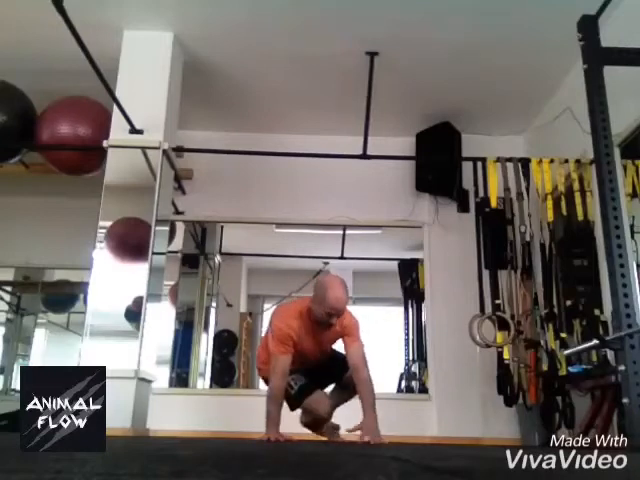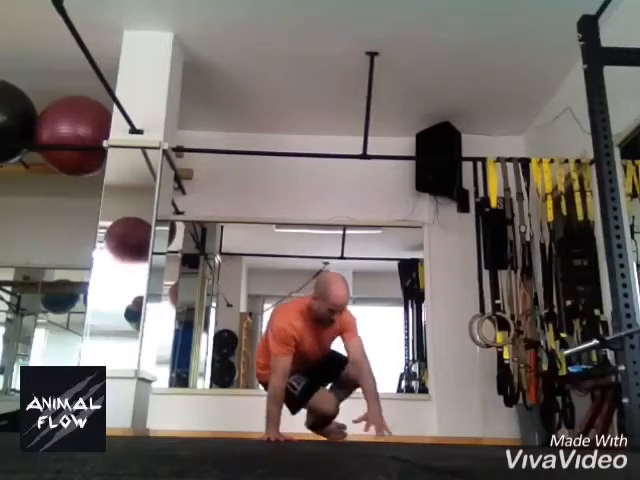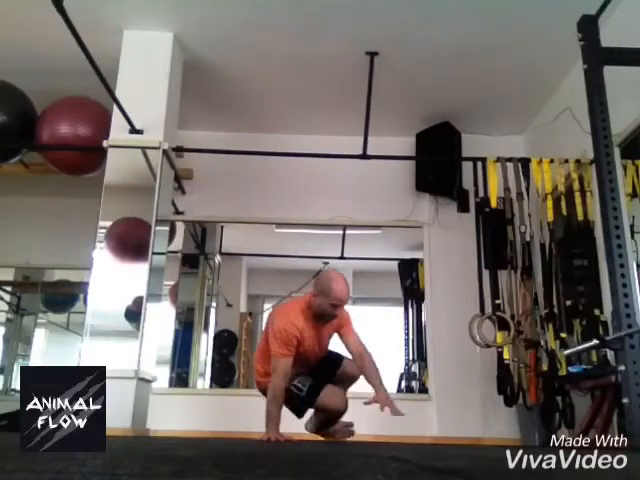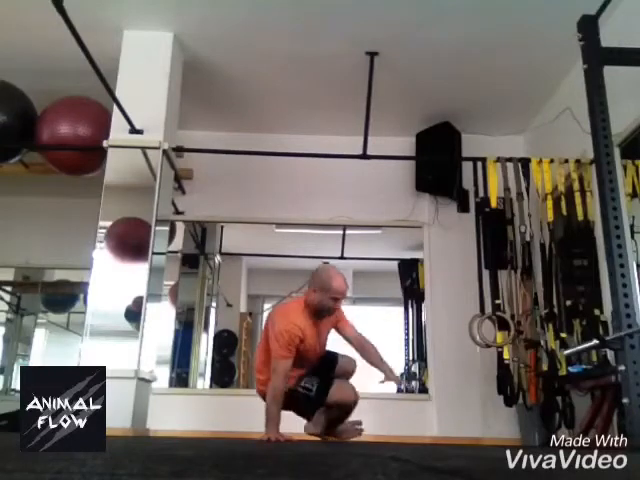
dt=0.1s
person 1, frame 1
left shoulder: (346, 320)
right shoulder: (287, 321)
left elbow: (359, 369)
right elbow: (279, 377)
left wrist: (370, 419)
right wrist: (272, 429)
right hip: (282, 366)
right knee: (322, 409)
left ankle: (317, 417)
right ankle: (310, 420)
person 1, frame 2
left shoulder: (343, 317)
right shoulder: (287, 320)
left elbow: (359, 362)
right elbow: (278, 378)
left wrist: (374, 409)
right wrist: (272, 430)
right hip: (274, 370)
left knee: (355, 375)
right knee: (328, 407)
left ankle: (320, 418)
right ankle: (316, 423)
person 1, frame 3
left shoulder: (336, 314)
right shoulder: (288, 321)
left elbow: (360, 352)
right elbow: (279, 378)
left wrist: (381, 391)
right wrist: (272, 430)
right hip: (273, 376)
left knee: (353, 368)
right knee: (338, 402)
left ankle: (319, 420)
right ankle: (317, 425)
person 1, frame 4
left shoulder: (332, 310)
right shoulder: (289, 321)
left elbow: (358, 341)
right elbow: (279, 378)
left wrist: (387, 370)
right wrist: (272, 430)
right hip: (287, 383)
left knee: (348, 365)
right knee: (348, 395)
left ankle: (318, 421)
right ankle: (323, 427)
